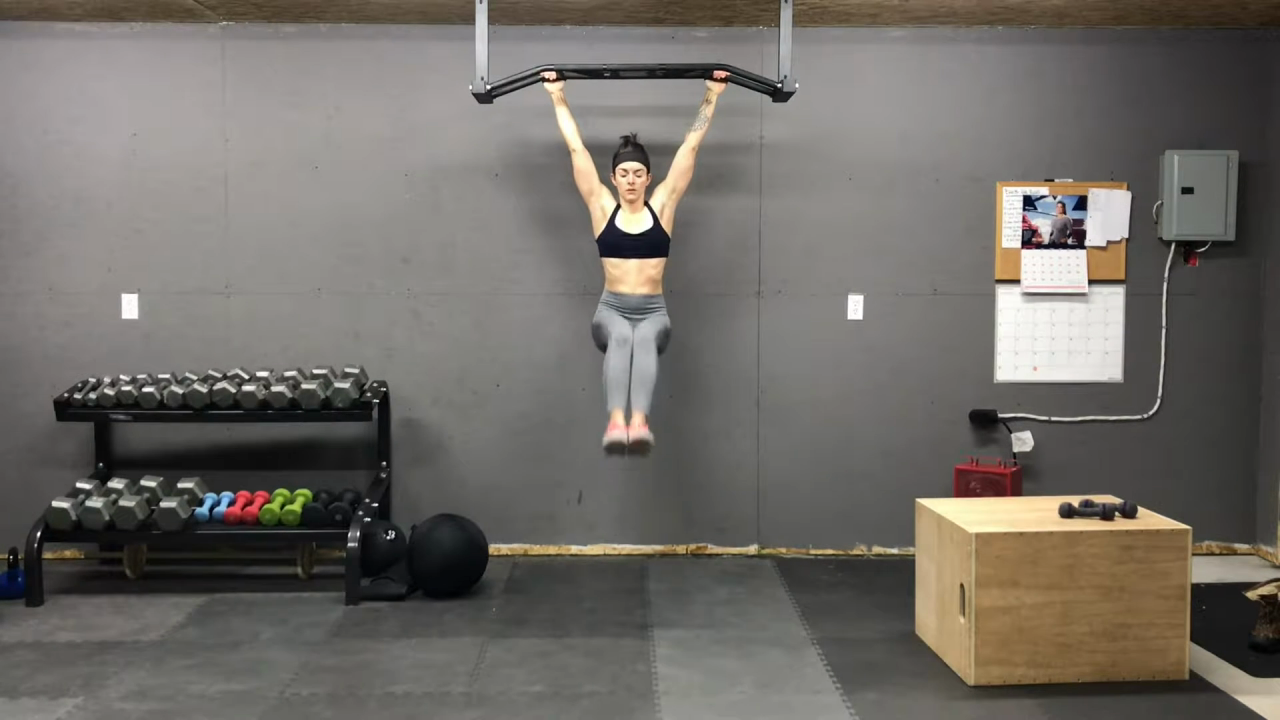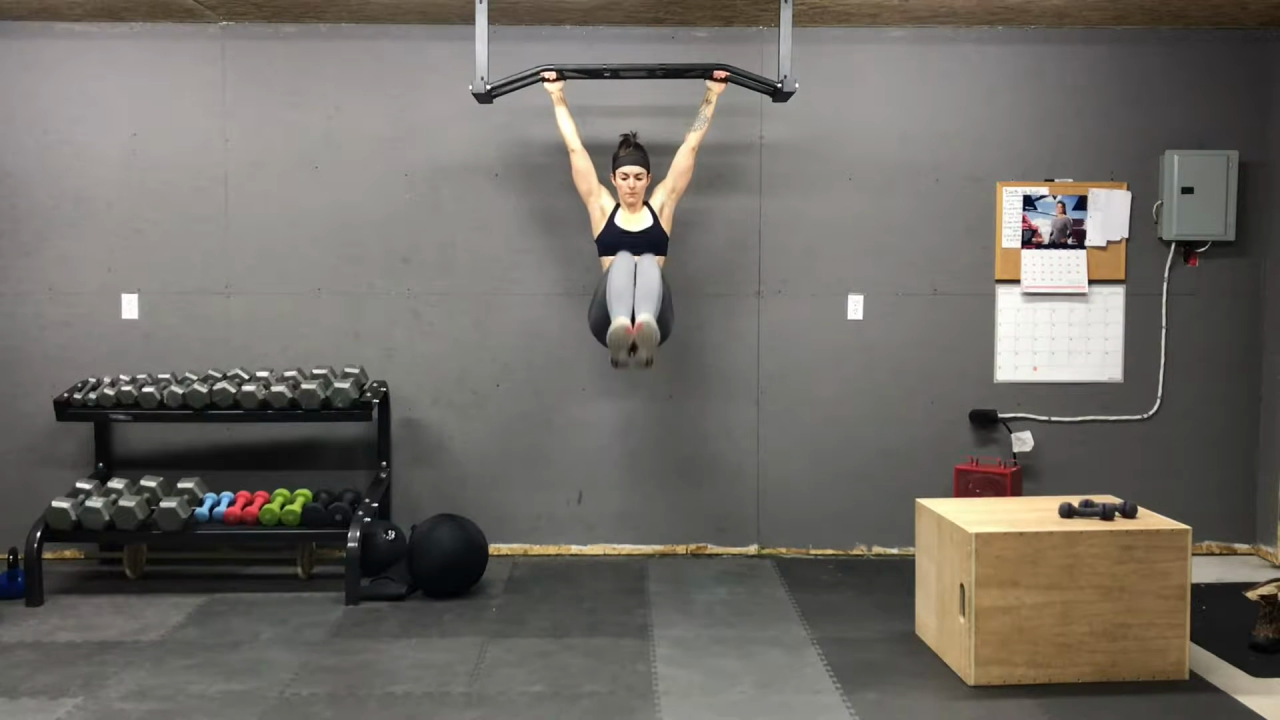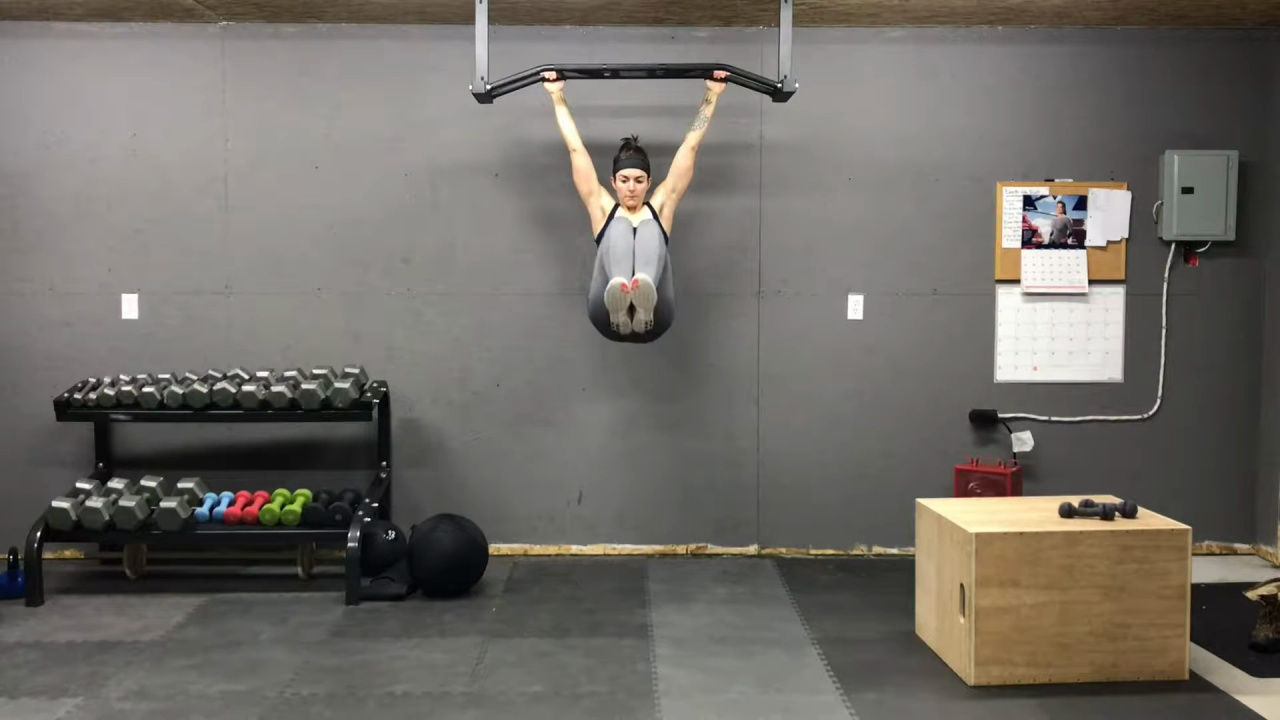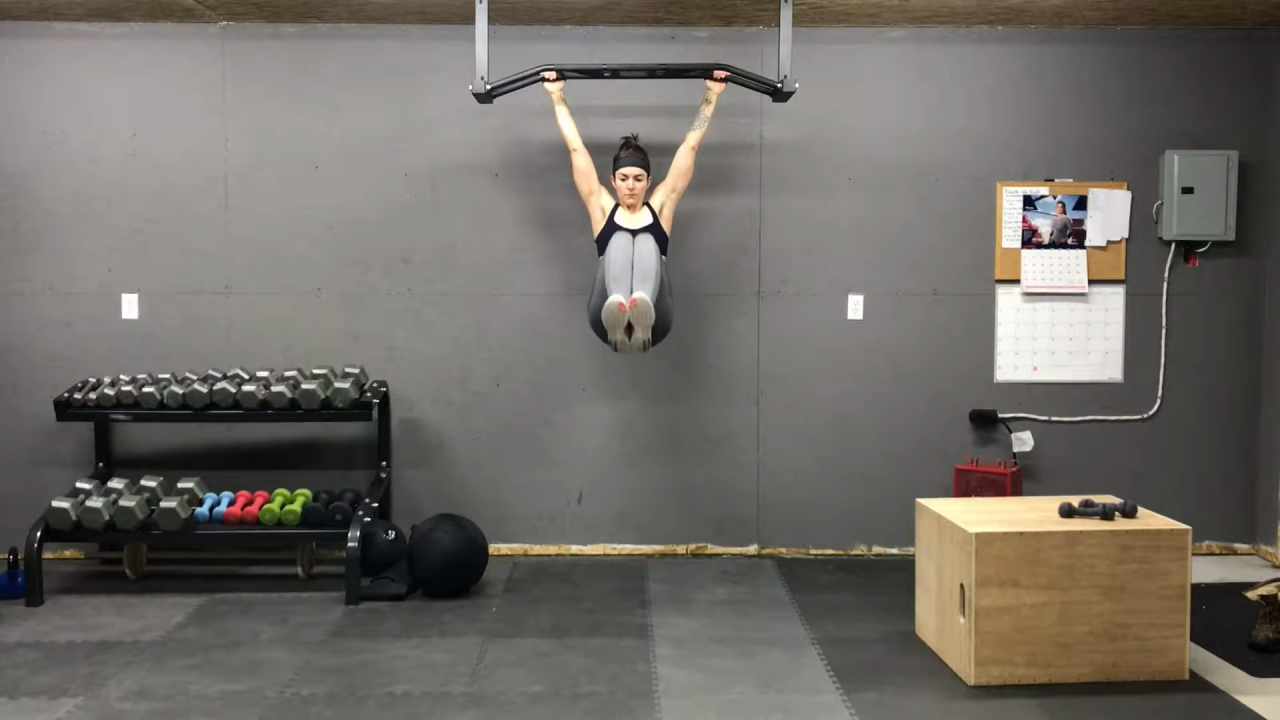
dt=0.3s
person 1, frame 1
left shoulder: (661, 204)
right shoulder: (603, 206)
left elbow: (690, 146)
right elbow: (576, 148)
left wrist: (711, 97)
right wrist: (558, 97)
left hip: (653, 313)
right hip: (612, 311)
left knee: (645, 341)
right knee: (621, 338)
left ankle: (640, 422)
right ankle: (617, 420)
person 1, frame 2
left shoulder: (661, 204)
right shoulder: (601, 206)
left elbow: (690, 147)
right elbow: (575, 148)
left wrist: (711, 96)
right wrist: (557, 96)
left hip: (656, 319)
right hip: (607, 319)
left knee: (648, 266)
right knee: (622, 264)
left ankle: (645, 328)
right ankle: (621, 331)
person 1, frame 3
left shoulder: (661, 206)
right shoulder: (602, 208)
left elbow: (690, 146)
right elbow: (576, 148)
left wrist: (711, 95)
right wrist: (558, 97)
left hip: (655, 317)
right hip: (607, 315)
left knee: (649, 228)
right knee: (619, 227)
left ankle: (644, 298)
right ankle: (619, 297)
person 1, frame 4
left shoulder: (661, 205)
right shoulder: (601, 207)
left elbow: (690, 146)
right elbow: (576, 148)
left wrist: (711, 95)
right wrist: (557, 96)
left hip: (654, 319)
right hip: (606, 316)
left knee: (645, 245)
right knee: (619, 243)
left ankle: (641, 317)
right ankle: (618, 317)
